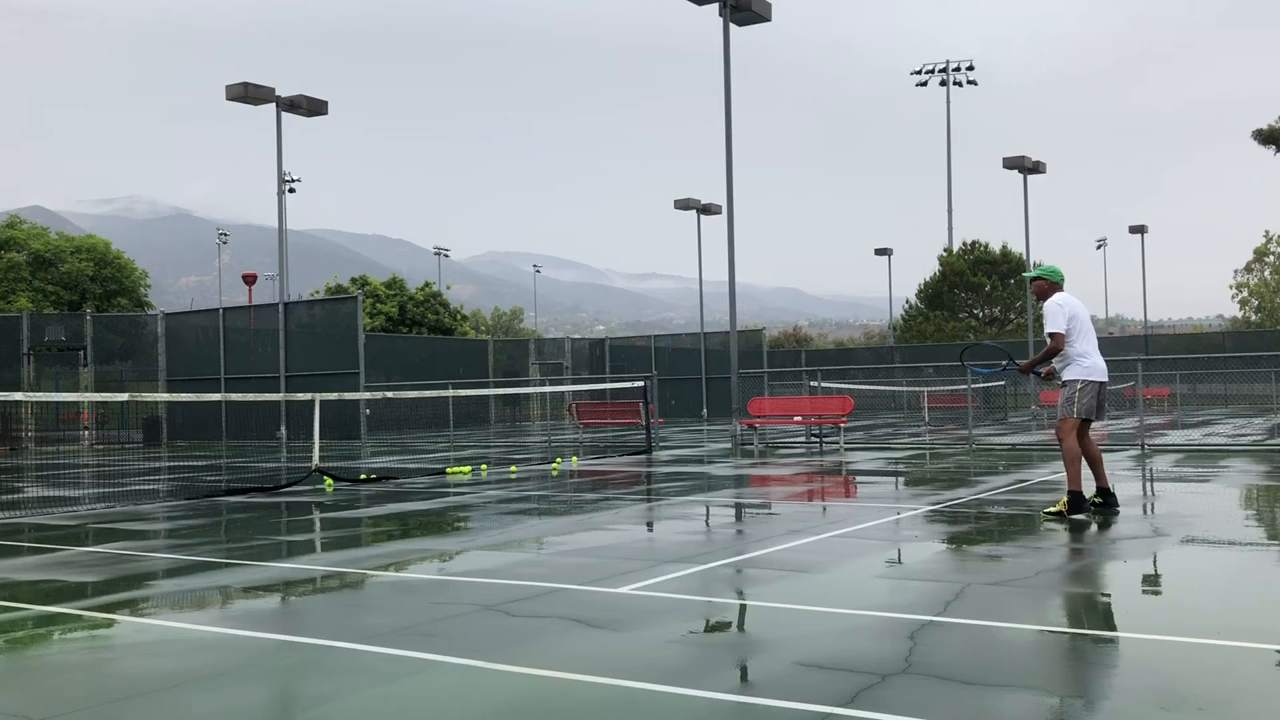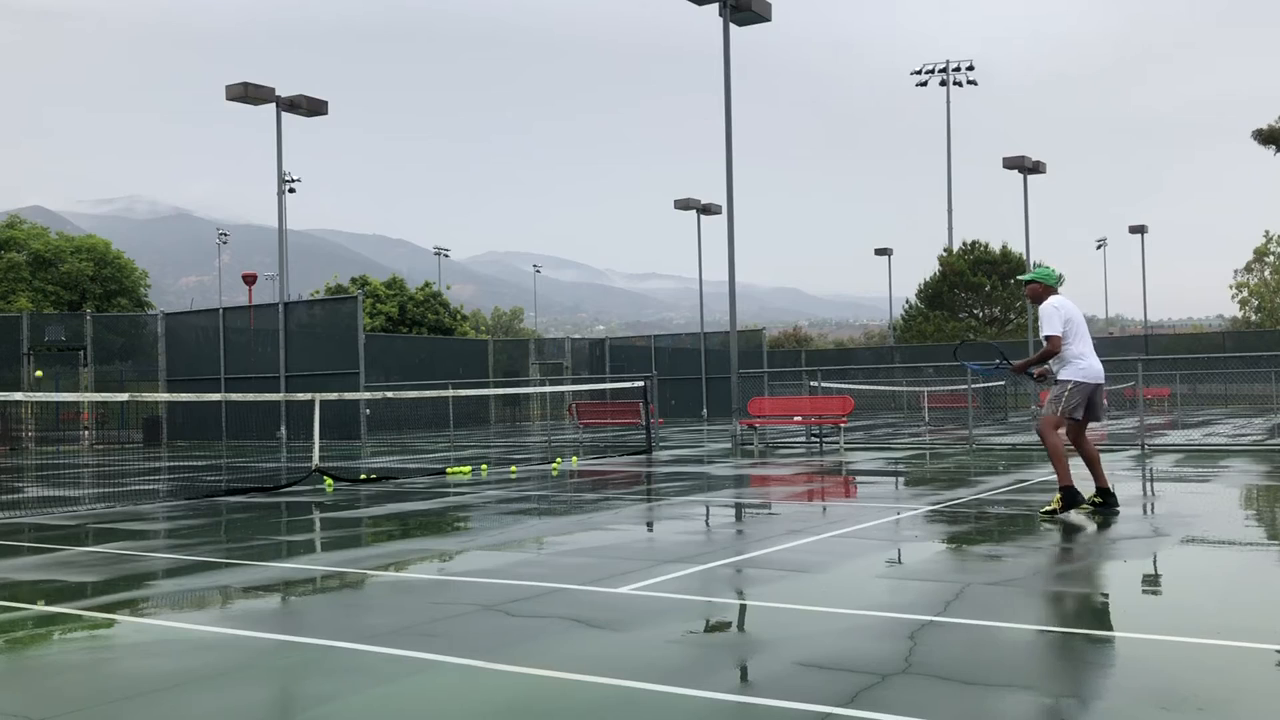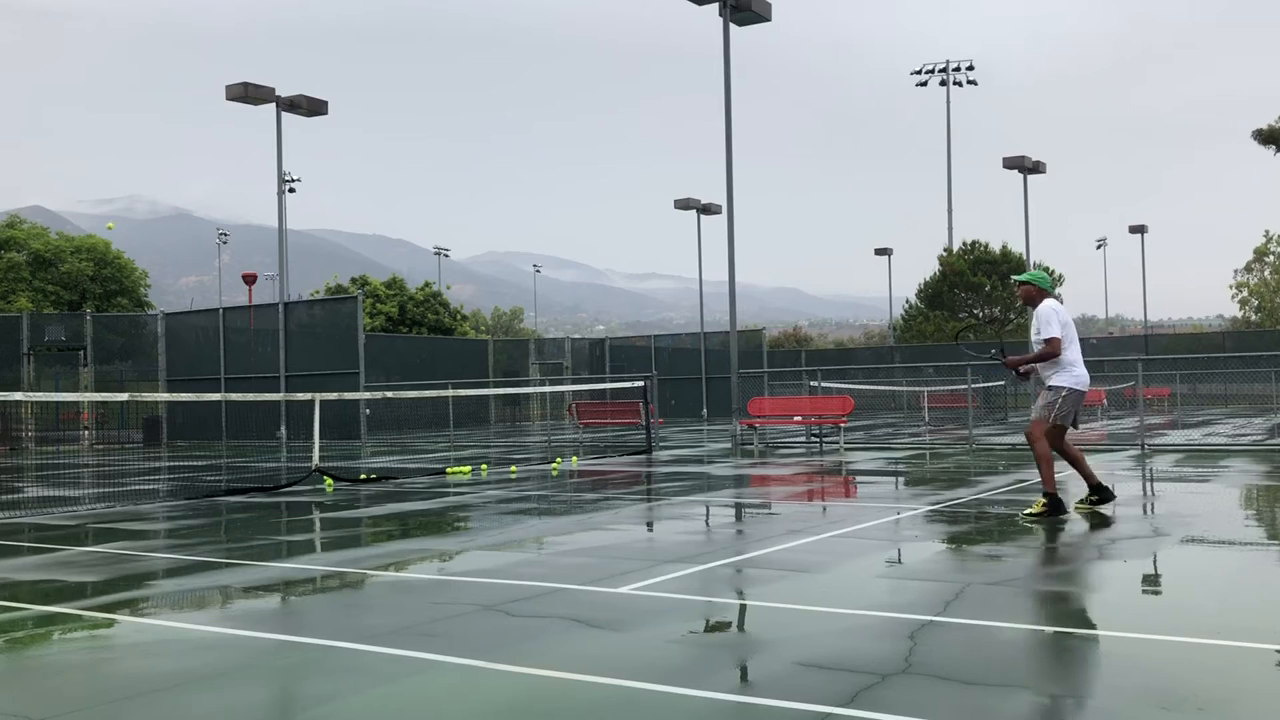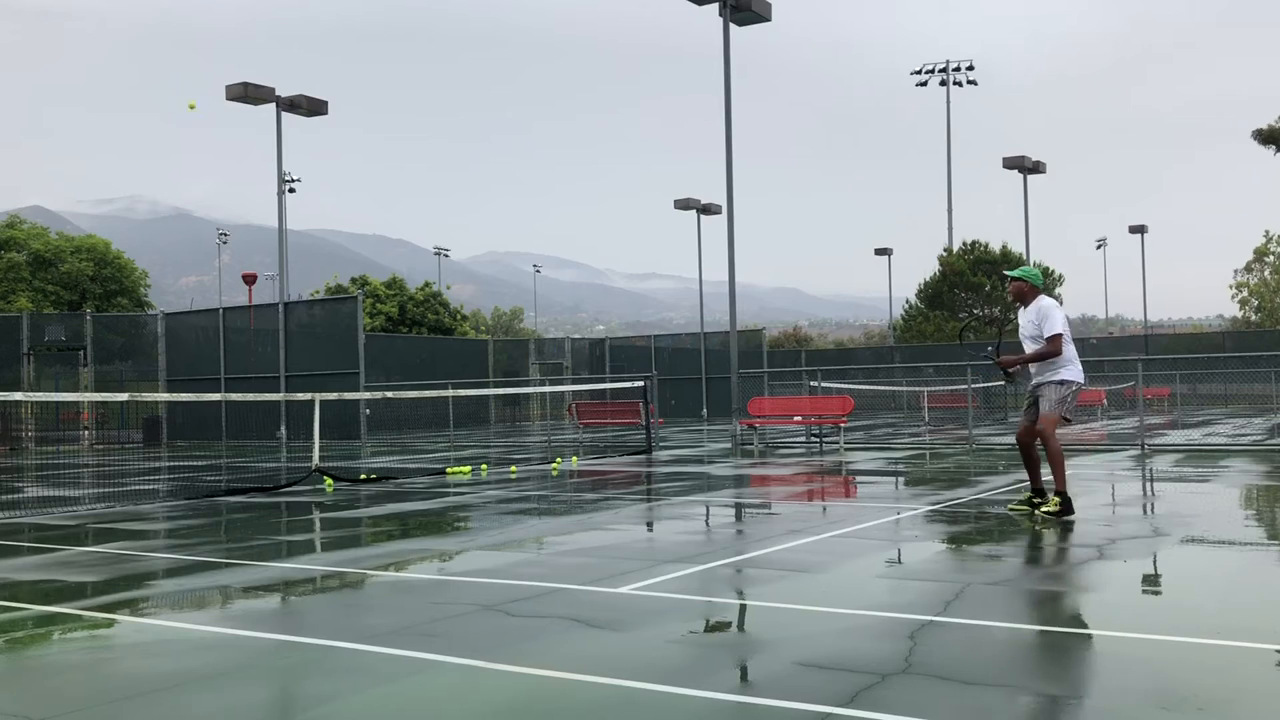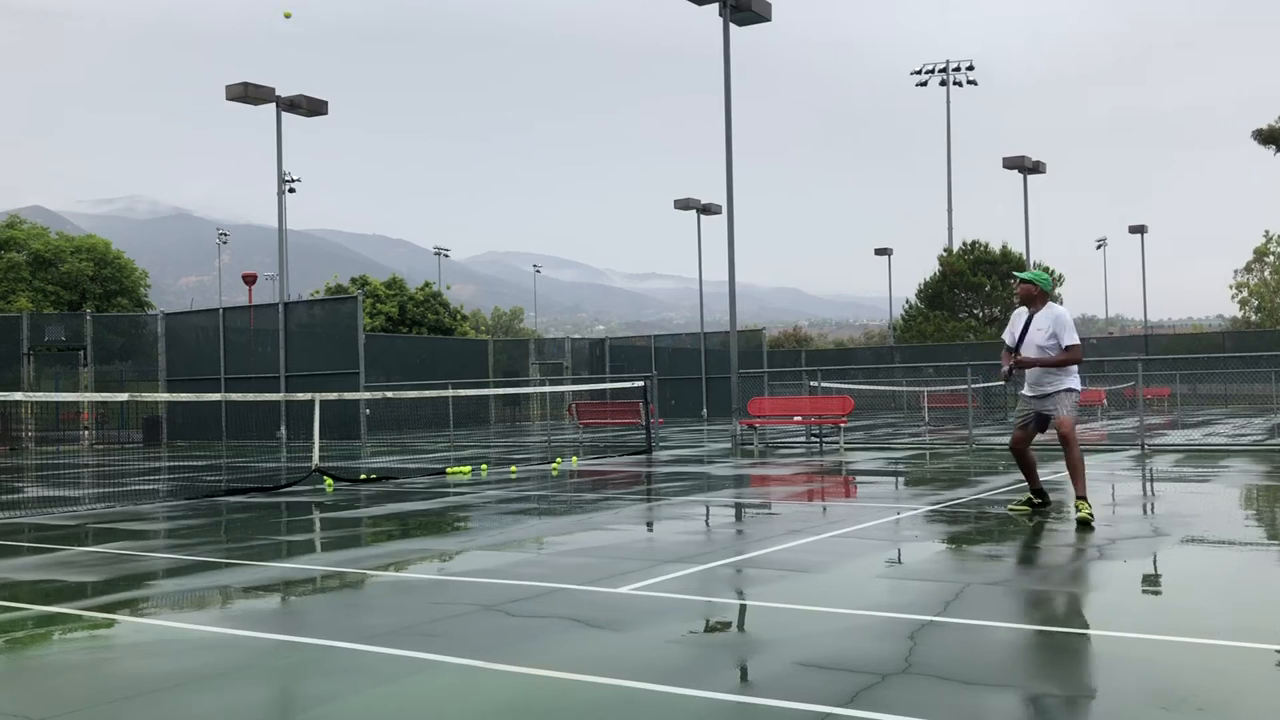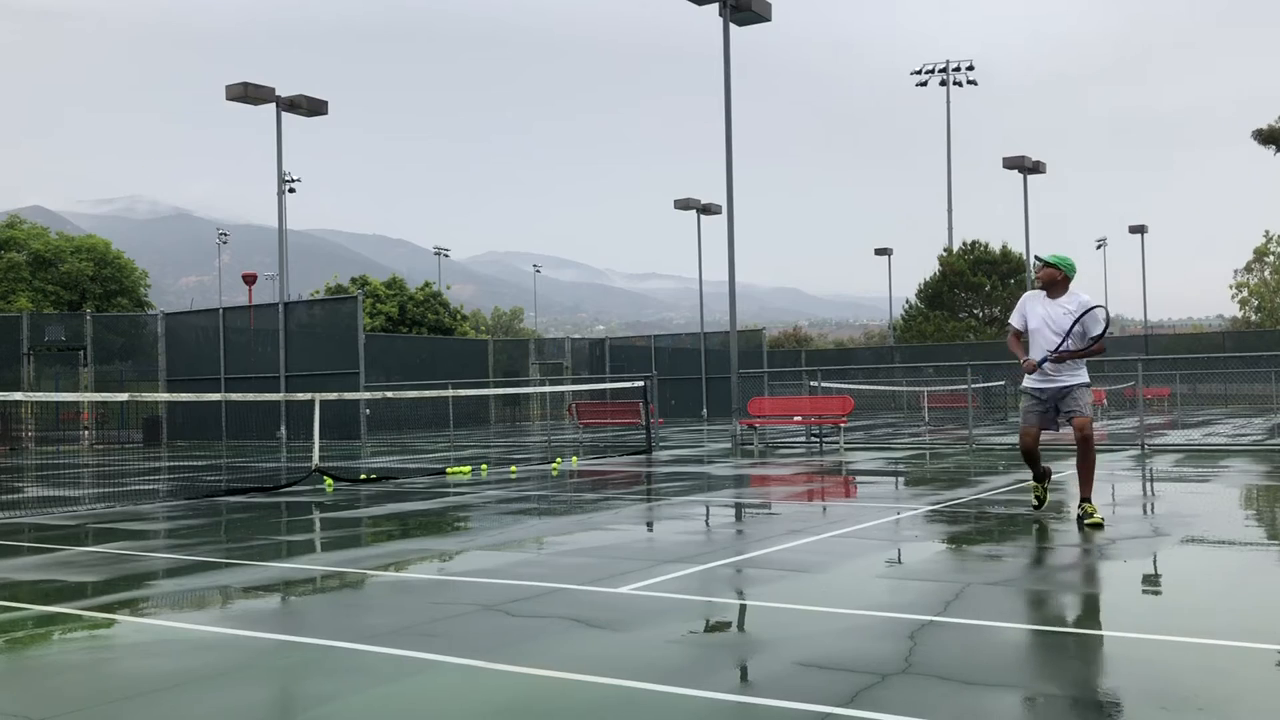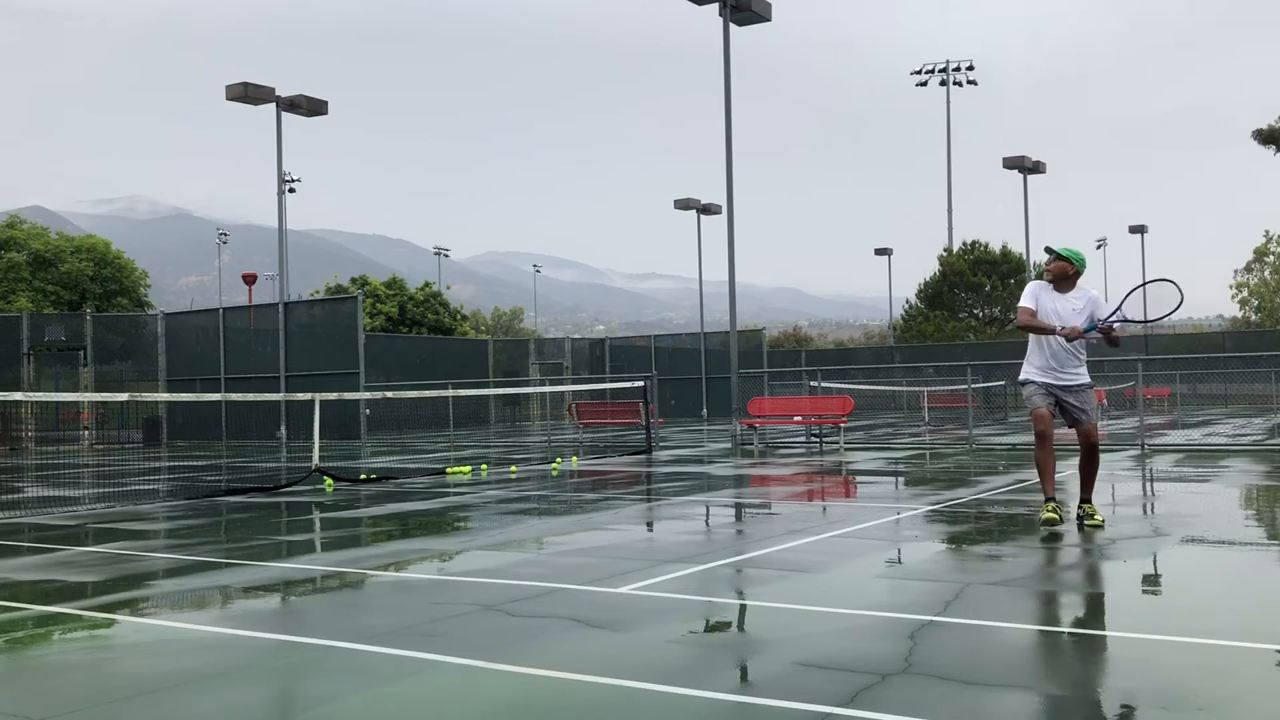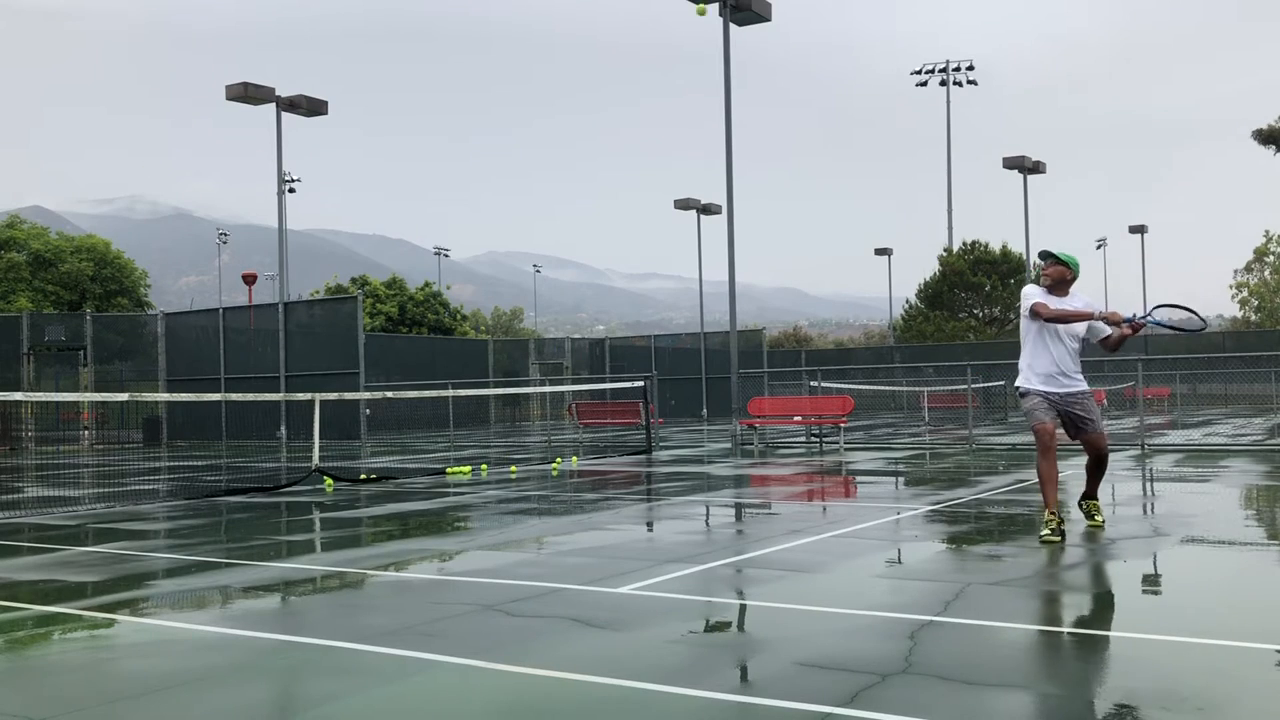
dt=0.2s
person 1, frame 1
left shoulder: (1053, 303)
right shoulder: (1070, 301)
left elbow: (1058, 344)
left wrist: (1031, 364)
right wrist: (1056, 368)
left hip: (1080, 375)
right hip: (1095, 372)
left knee: (1065, 432)
right knee: (1080, 434)
left ankle: (1075, 498)
right ankle: (1105, 496)
person 1, frame 2
left shoulder: (1049, 306)
right shoulder: (1063, 304)
left elbow: (1054, 347)
left wrist: (1026, 364)
right wrist: (1050, 369)
left hip: (1076, 376)
right hip: (1092, 374)
left knee: (1046, 427)
right knee: (1076, 434)
left ankle: (1068, 493)
right ankle: (1104, 495)
person 1, frame 3
left shoulder: (1045, 309)
right shoulder: (1050, 309)
left elbow: (1054, 350)
left wrist: (1021, 361)
right wrist: (1032, 368)
left hip: (1065, 382)
right hip: (1071, 382)
left knee: (1035, 433)
right knee: (1055, 440)
left ankle: (1051, 500)
right ankle: (1098, 489)
person 1, frame 4
left shoulder: (1046, 307)
right shoulder: (1024, 311)
left elbow: (1055, 349)
left wrist: (1016, 360)
right wrist: (1015, 364)
left hip: (1063, 377)
right hip: (1042, 380)
left knee: (1045, 430)
right knee: (1024, 437)
left ankle: (1062, 498)
right ankle: (1037, 494)
person 1, frame 5
left shoulder: (1059, 314)
right shoulder: (1018, 316)
left elbow: (1074, 356)
right elbow: (1008, 350)
left wrist: (1033, 362)
right wrist: (1008, 366)
left hip: (1063, 387)
right hip: (1032, 392)
left knee: (1066, 433)
right knee: (1017, 444)
left ankle: (1081, 501)
right ankle: (1038, 495)
person 1, frame 6
left shoulder: (1082, 303)
right shoulder: (1029, 299)
left elbow: (1100, 345)
right elbow: (1013, 337)
left wrist: (1072, 354)
right wrist: (1024, 359)
left hip: (1074, 382)
right hip: (1035, 385)
left knee: (1084, 433)
right knee: (1027, 444)
left ankle: (1085, 504)
right ankle: (1040, 476)
person 1, frame 7
left shoulder: (1091, 299)
right shoulder: (1035, 289)
left elbow: (1113, 341)
right elbow: (1022, 320)
left wrist: (1108, 333)
right wrist: (1060, 330)
left hip: (1076, 381)
right hip: (1037, 379)
left knee: (1090, 440)
right knee: (1043, 429)
left ankle: (1085, 505)
right ankle: (1050, 503)
person 1, frame 8
left shoulder: (1084, 304)
right shoulder: (1032, 292)
left elbow: (1110, 344)
right elbow: (1047, 314)
left wrist: (1128, 331)
right wrist: (1098, 316)
left hip: (1074, 389)
right hip: (1036, 388)
left knee: (1099, 449)
right knee: (1046, 440)
left ankle: (1089, 499)
right ankle: (1052, 517)
